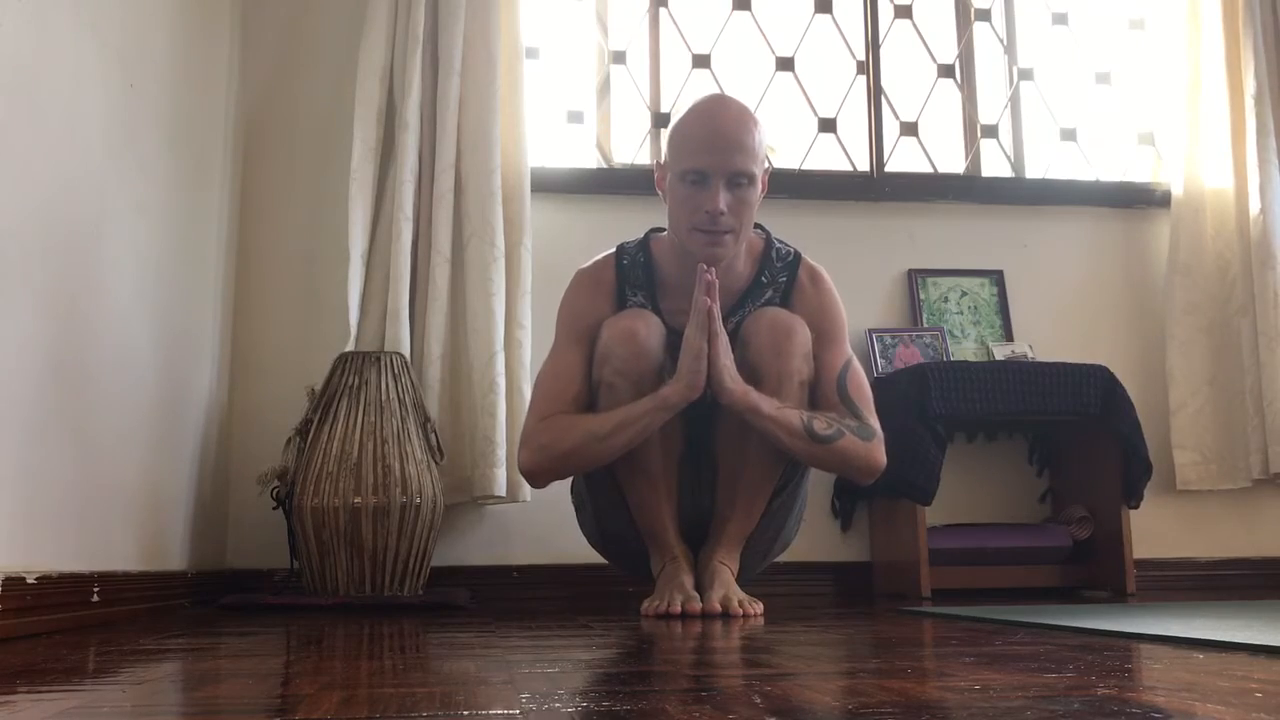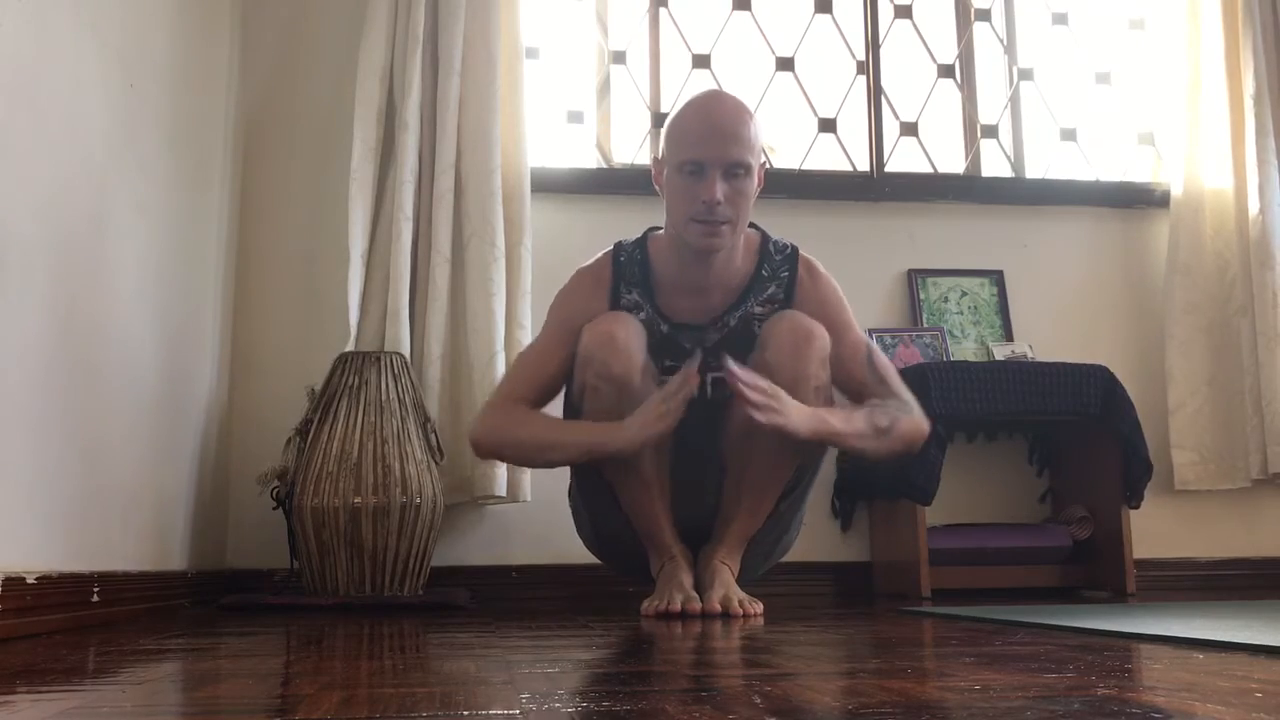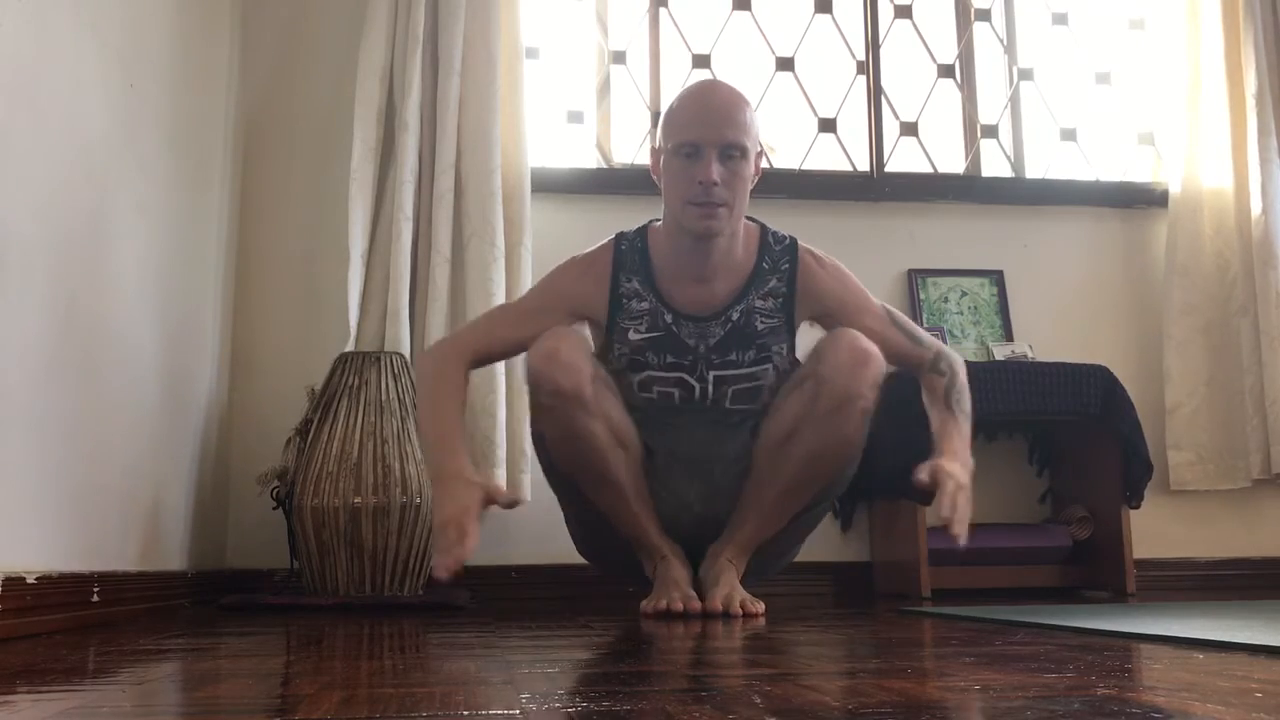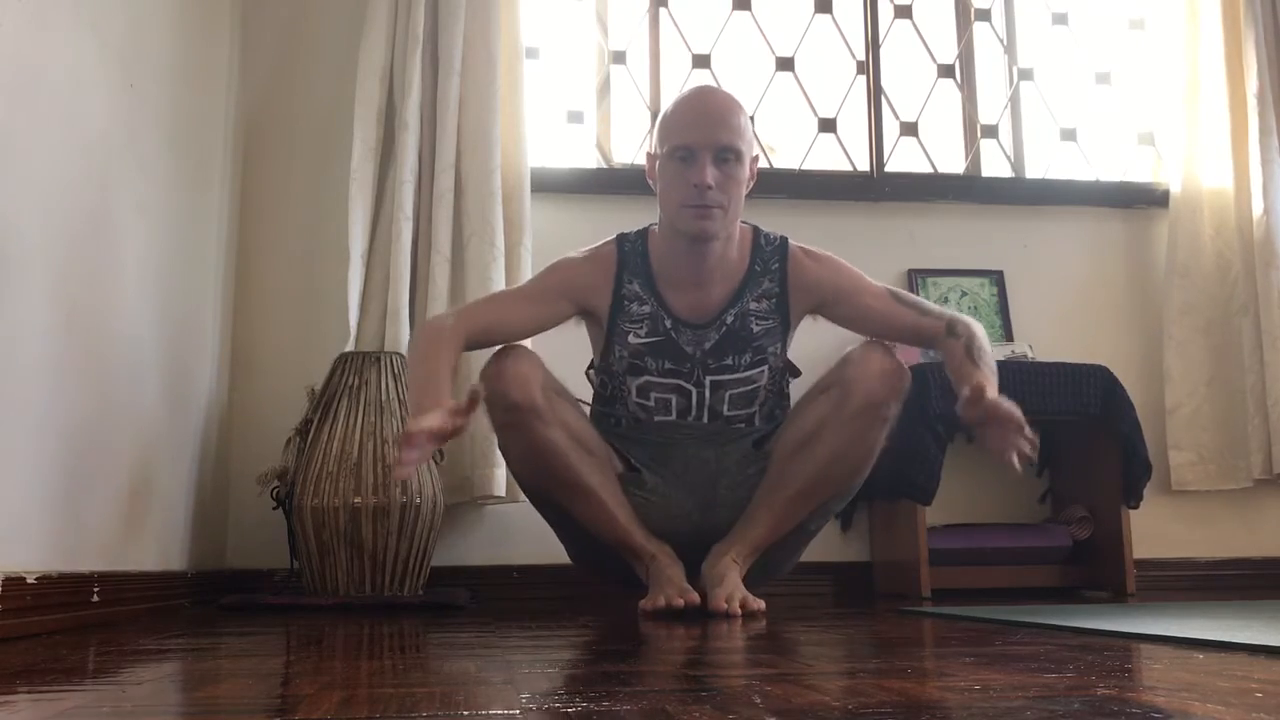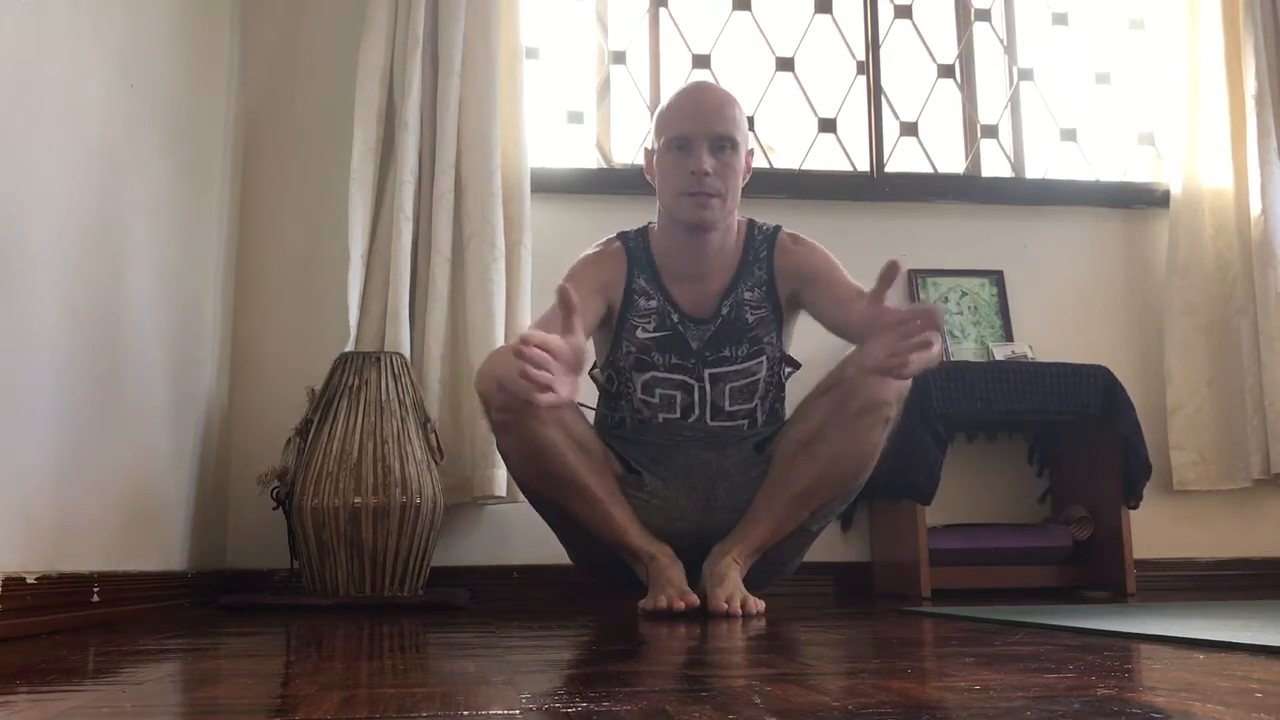
dt=0.3s
person 1, frame 1
left shoulder: (803, 286)
right shoulder: (601, 284)
left elbow: (868, 455)
right elbow: (537, 457)
left wrist: (739, 391)
right wrist: (675, 391)
left hip: (752, 521)
right hip: (633, 521)
left knee: (781, 331)
right knee: (628, 335)
left ankle: (722, 559)
right ankle: (670, 560)
person 1, frame 2
left shoulder: (798, 280)
right shoulder: (602, 283)
left elbow: (908, 420)
right elbow: (491, 429)
left wrist: (813, 418)
right wrist: (623, 434)
left hip: (753, 518)
right hip: (634, 522)
left knee: (798, 336)
right knee: (609, 339)
left ankle: (724, 559)
right ankle: (668, 560)
person 1, frame 3
left shoulder: (801, 273)
right shoulder: (601, 273)
left elbow: (939, 363)
right elbow: (445, 358)
left wrist: (953, 455)
right wrist: (455, 476)
left hip: (756, 519)
right hip: (628, 521)
left knee: (854, 357)
right knee: (557, 355)
left ankle: (729, 560)
right ankle: (663, 559)
person 1, frame 4
left shoulder: (795, 272)
right shoulder: (601, 273)
left elbow: (956, 332)
right elbow: (444, 331)
left wrist: (979, 387)
right wrist: (434, 400)
left hip: (757, 516)
right hip: (623, 514)
left knee: (879, 371)
right knee: (510, 376)
left ankle: (732, 559)
right ankle: (652, 559)
person 1, frame 5
left shoulder: (787, 261)
right shoulder: (610, 267)
left elbow: (871, 322)
right elbow: (549, 342)
left wrist: (886, 347)
right wrist: (549, 367)
left hip: (758, 516)
right hip: (624, 514)
left knee: (876, 382)
right knee: (501, 378)
left ankle: (733, 559)
right ankle: (652, 559)
